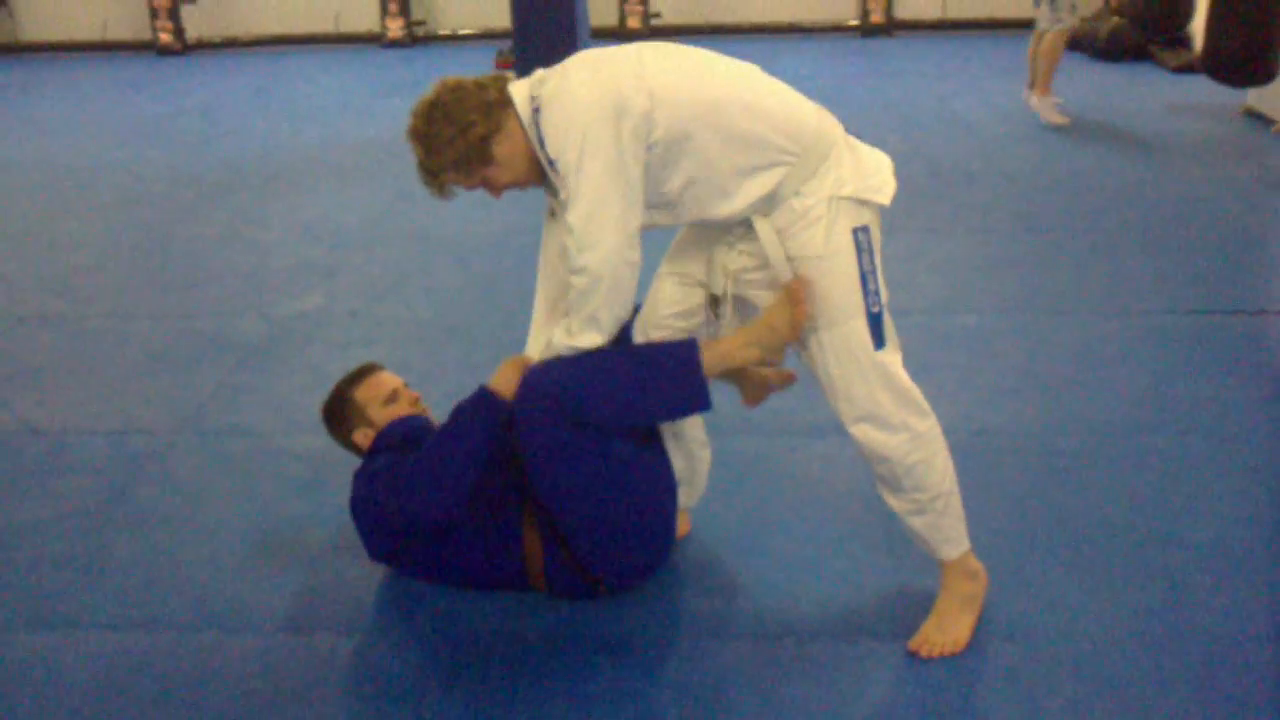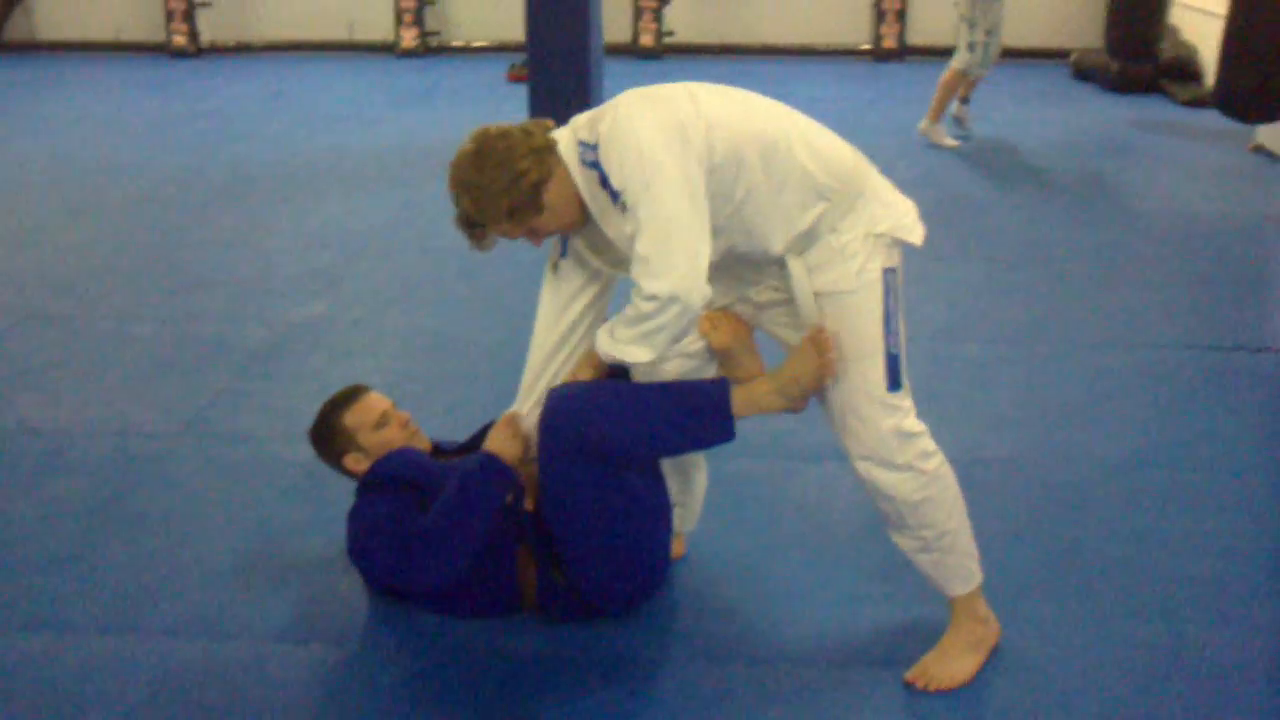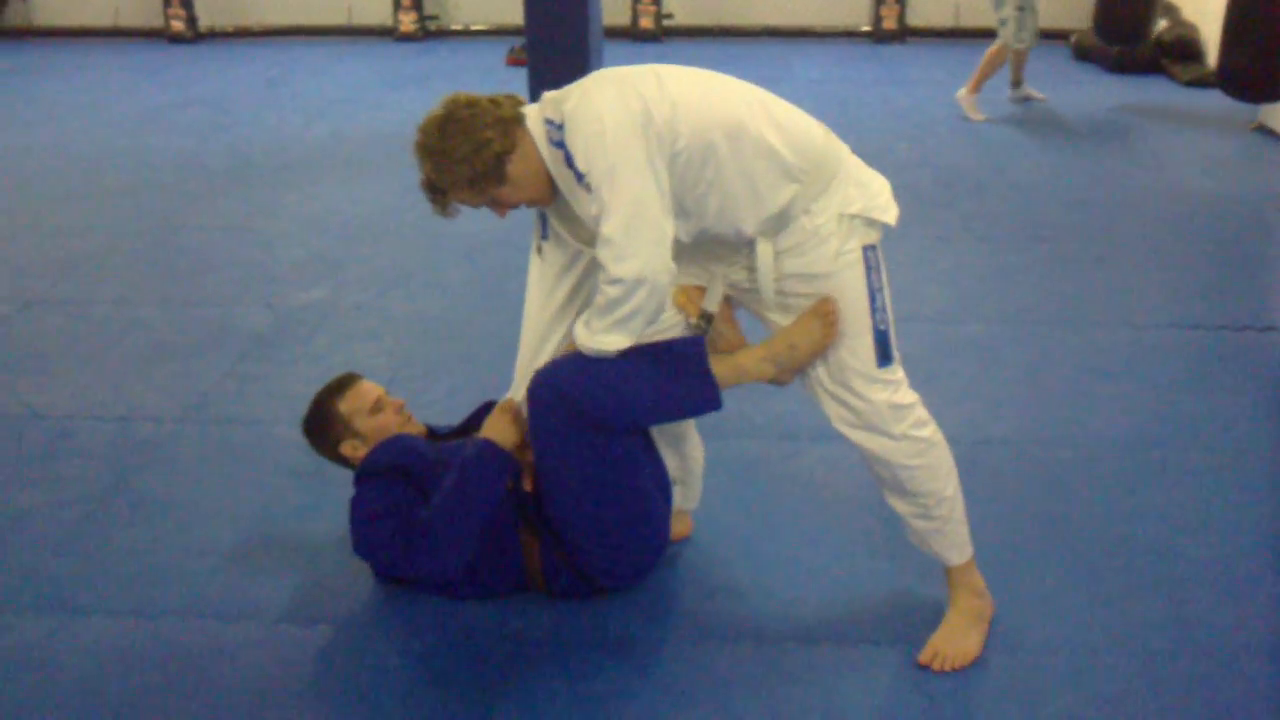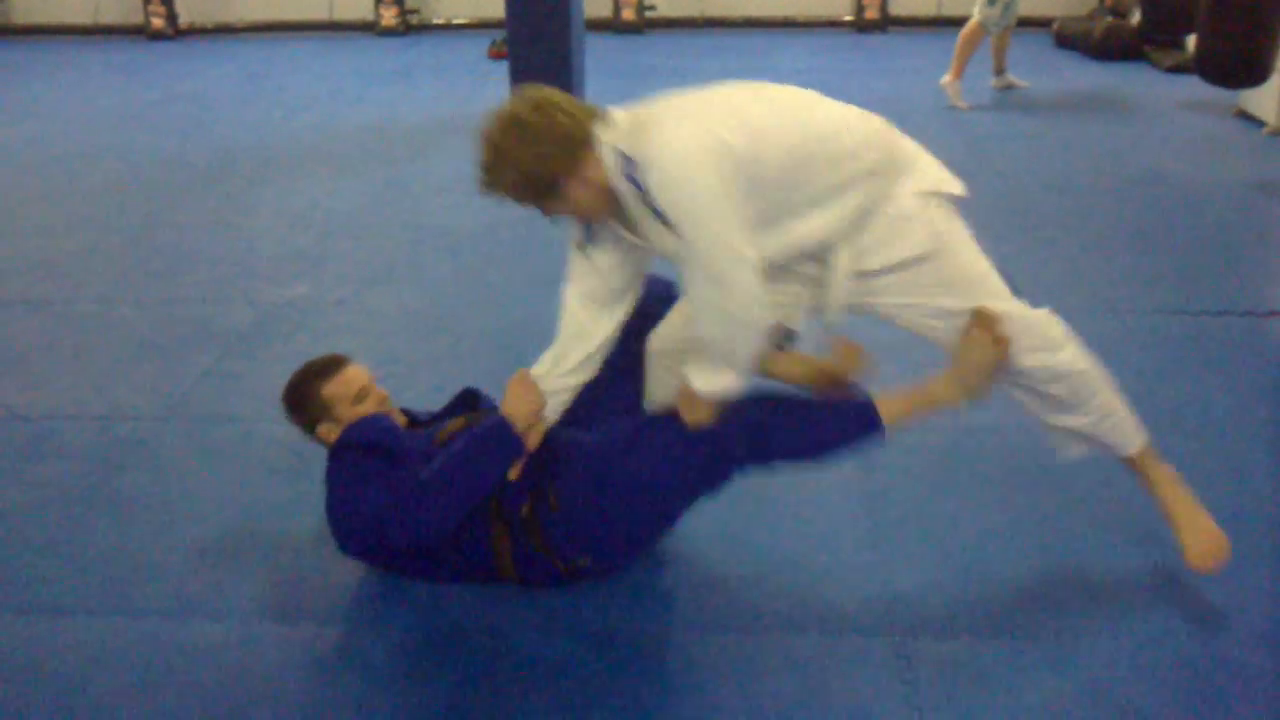
dt=1s
person 1, frame 1
left shoulder: (576, 110)
right shoulder: (552, 122)
left elbow: (603, 267)
right elbow: (564, 266)
left hip: (811, 196)
right hip: (731, 207)
left knee: (872, 400)
left ankle: (960, 572)
person 1, frame 2
left shoulder: (635, 144)
right shoulder: (579, 175)
left elbow: (674, 293)
right elbow: (566, 309)
left wrist: (597, 357)
left hip: (836, 234)
right hip: (744, 246)
left knee: (881, 438)
right knee: (663, 378)
left ankle: (972, 615)
right ankle: (665, 534)
person 1, frame 3
left shoulder: (601, 125)
right shoulder: (554, 152)
left elbow: (637, 276)
right elbow: (556, 282)
left wrist: (575, 352)
left hip: (812, 214)
left knee: (873, 406)
left ankle: (968, 589)
person 1, frame 4
left shoulder: (658, 165)
right shoulder: (610, 180)
left elbow: (733, 304)
right elbow: (594, 308)
left wrist: (706, 389)
right wrist: (535, 409)
left hip: (878, 200)
right hip: (790, 238)
left knee: (1020, 342)
right knee: (670, 352)
left ankle: (1156, 477)
person 2, frame 1
left shoulder: (437, 445)
right shoulder: (379, 490)
right elbow: (431, 493)
right wrist: (494, 399)
left hip: (633, 500)
right hip: (614, 538)
right knee: (546, 391)
left ankle: (732, 344)
right ankle: (744, 347)
person 2, frame 2
left shoulder: (443, 459)
right shoulder: (376, 526)
right elbow: (434, 562)
right wrist: (494, 464)
left hip: (629, 523)
right hip: (602, 567)
right knee: (572, 413)
left ankle: (727, 359)
right ankle: (771, 392)
person 2, frame 3
left shoulder: (437, 444)
right shoulder: (378, 510)
right elbow: (437, 554)
left wrist: (532, 441)
right wrist: (491, 450)
left hip: (627, 496)
right hip: (610, 541)
right knee: (559, 386)
right ankle: (759, 361)
person 2, frame 4
left shoulder: (409, 431)
right shoulder: (358, 492)
right elbow: (432, 512)
right wrist: (503, 427)
left hip: (566, 458)
right hip: (568, 513)
left knee: (657, 298)
right knee: (731, 435)
left ankle: (781, 367)
right ankle: (942, 391)
